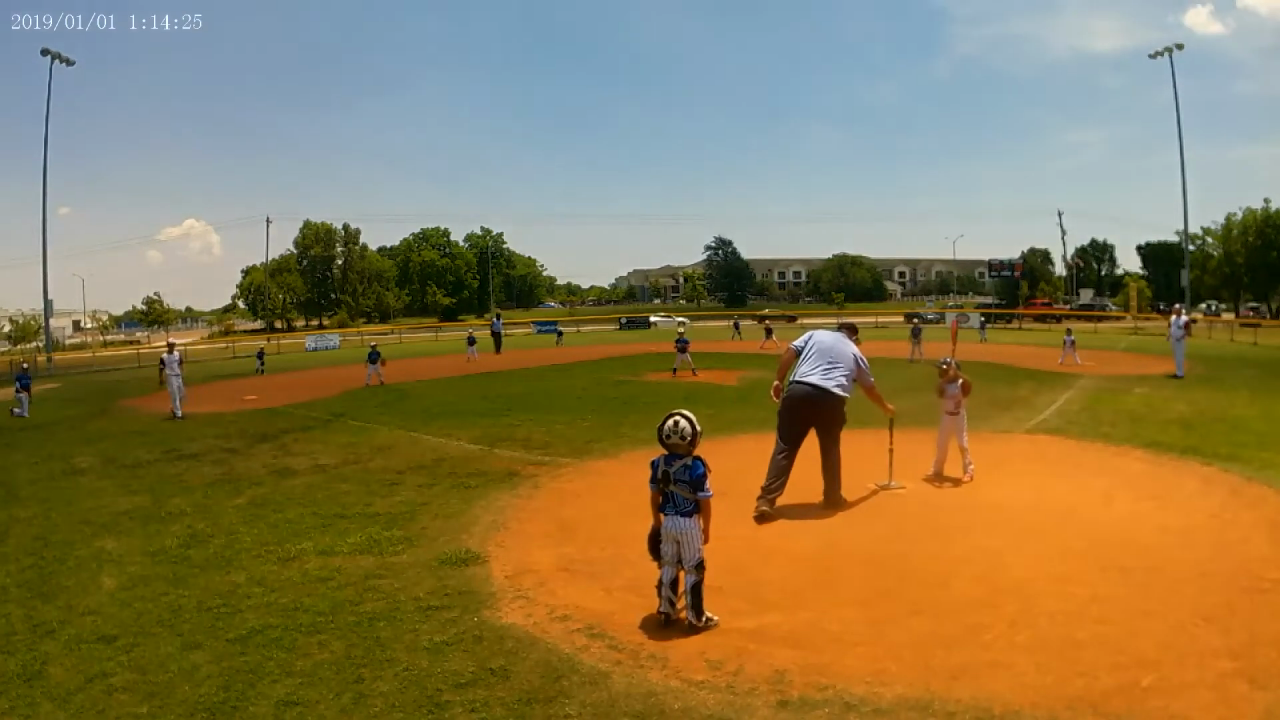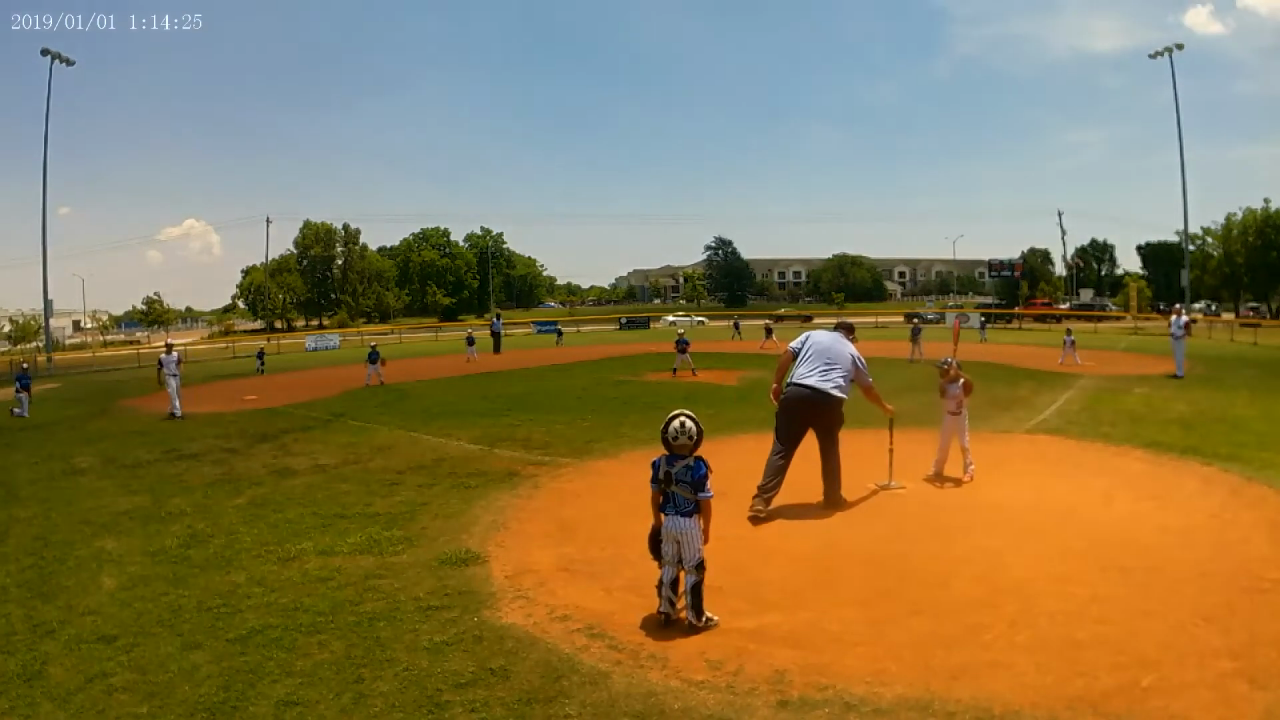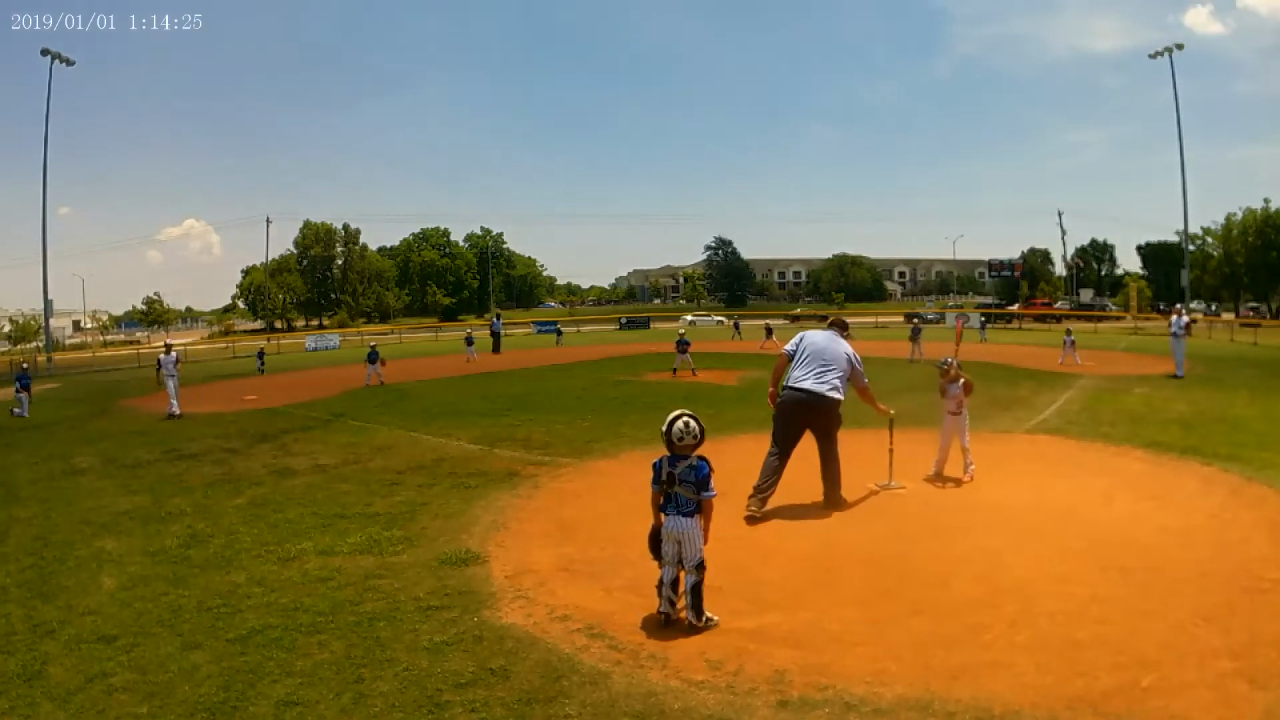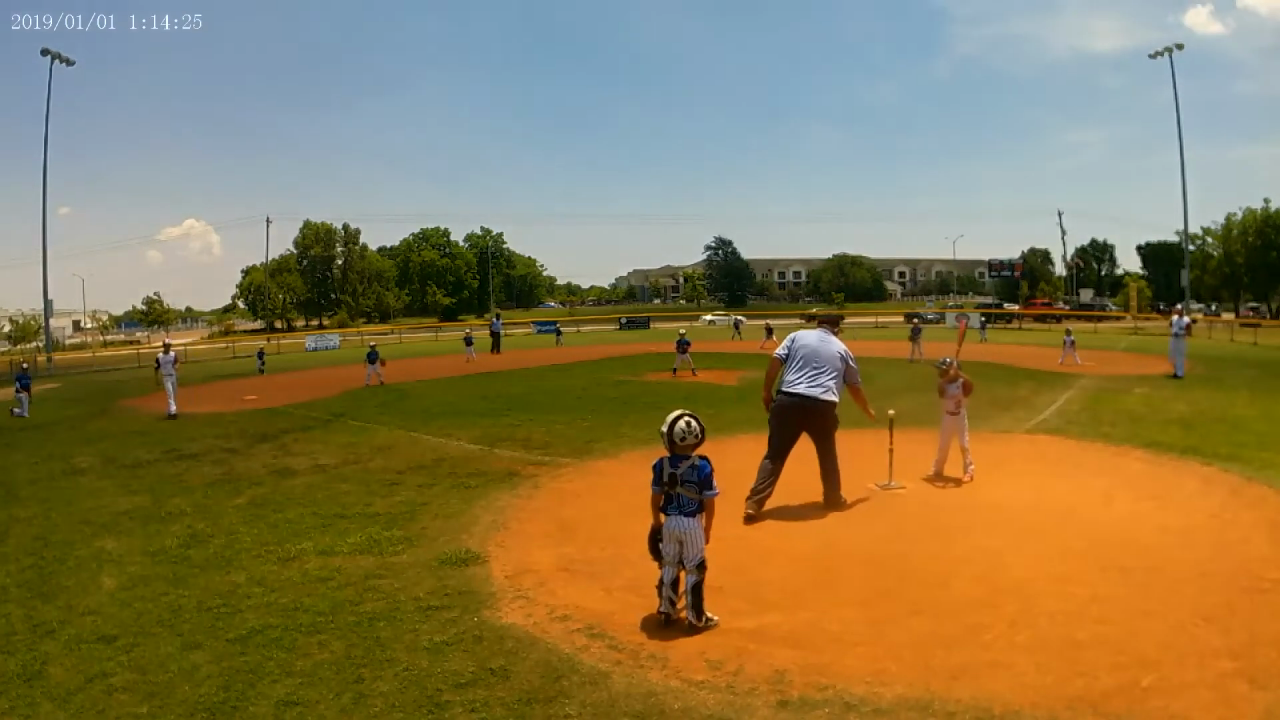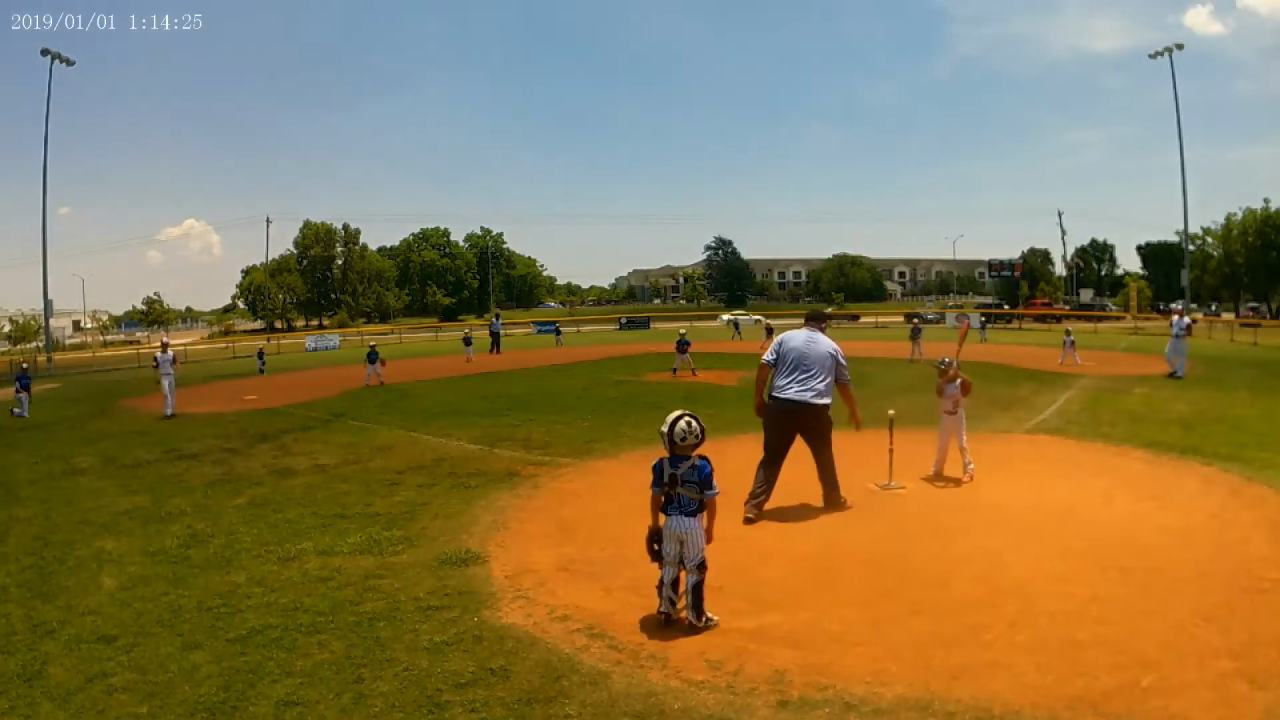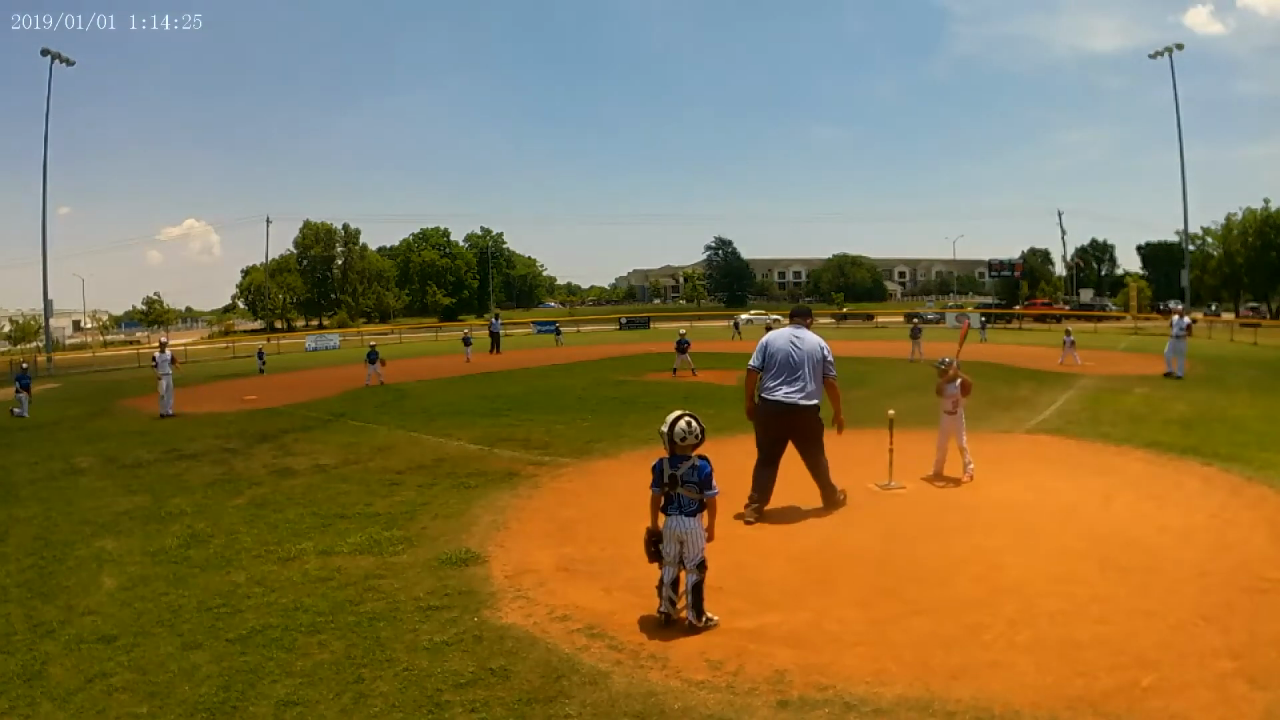
dt=0.1s
person 1, frame 1
left shoulder: (658, 464)
right shoulder: (697, 467)
left elbow: (654, 498)
right elbow: (704, 503)
left wrist: (657, 522)
right wrist: (707, 528)
left hip: (668, 522)
right hip: (689, 524)
left knee: (668, 567)
right knee: (693, 570)
left ankle: (666, 611)
right ankle: (696, 617)
person 1, frame 2
left shoulder: (659, 464)
right shoulder: (698, 467)
left elbow: (655, 497)
right elbow: (705, 503)
left wrist: (657, 522)
right wrist: (707, 529)
left hip: (668, 522)
right hip: (690, 524)
left knee: (668, 567)
right knee: (694, 570)
left ankle: (666, 611)
right ankle: (696, 617)
person 1, frame 3
left shoulder: (661, 464)
right shoulder: (701, 467)
left elbow: (655, 497)
right elbow: (707, 504)
left wrist: (657, 521)
right wrist: (706, 529)
left hip: (669, 522)
right hip: (691, 523)
left knee: (668, 567)
right knee: (694, 570)
left ankle: (666, 611)
right ankle: (696, 617)
person 1, frame 4
left shoulder: (661, 465)
right shoulder: (702, 466)
left elbow: (655, 498)
right elbow: (709, 502)
left wrist: (656, 522)
right wrist: (707, 529)
left hip: (670, 522)
right hip: (692, 523)
left knee: (669, 567)
right knee: (695, 570)
left ankle: (666, 611)
right ankle: (696, 617)
person 1, frame 5
left shoulder: (661, 466)
right shoulder: (703, 466)
left elbow: (655, 499)
right elbow: (711, 502)
left wrist: (654, 524)
right wrist: (709, 528)
left hip: (670, 523)
right hip: (693, 524)
left knee: (669, 567)
right knee: (695, 570)
left ankle: (666, 611)
right ankle: (696, 617)
person 1, frame 6
left shoulder: (661, 466)
right shoulder: (702, 466)
left elbow: (655, 499)
right elbow: (711, 501)
left wrist: (654, 525)
right wrist: (710, 527)
left hip: (670, 523)
right hip: (693, 524)
left knee: (669, 567)
right knee: (695, 570)
left ankle: (666, 611)
right ankle: (696, 617)
person 2, frame 1
left shoulder: (816, 334)
right shoulder: (855, 352)
left elbow: (790, 352)
right elbow: (869, 388)
left wrist: (778, 381)
right wrist: (885, 406)
left hip: (799, 392)
right hip: (831, 400)
left knee: (785, 448)
right knee: (830, 448)
left ankle: (766, 501)
right ankle: (833, 498)
person 2, frame 2
left shoulder: (812, 335)
right shoulder: (852, 352)
left elbow: (788, 353)
right elbow: (867, 387)
left wrist: (777, 383)
right wrist: (884, 407)
left hip: (796, 394)
right hip: (828, 400)
left knee: (782, 448)
right knee: (829, 449)
left ankle: (762, 500)
right ankle: (833, 497)
person 2, frame 3
left shoulder: (806, 335)
right shoulder: (848, 350)
left elbow: (784, 357)
right elbow: (862, 387)
left wrist: (774, 386)
right wrist: (878, 407)
left hip: (794, 397)
right hip: (826, 403)
left knee: (779, 450)
right knee: (829, 451)
left ankle: (757, 501)
right ankle: (834, 498)
person 2, frame 4
left shoulder: (797, 336)
right shoulder: (841, 348)
left elbow: (776, 361)
right elbow: (854, 387)
left wrist: (767, 392)
right wrist: (867, 410)
left hip: (788, 401)
right hip: (821, 406)
left knee: (775, 454)
right knee: (827, 452)
left ankle: (754, 503)
right ankle: (833, 498)
person 2, frame 5
left shoulder: (785, 337)
right shoulder: (832, 347)
left elbow: (764, 368)
right elbow: (843, 385)
left wrist: (759, 398)
right wrist: (854, 413)
left hip: (780, 405)
right hip: (815, 409)
left knee: (772, 457)
right knee: (824, 455)
left ankle: (754, 506)
right ankle: (833, 499)
person 2, frame 6
left shoulder: (771, 337)
right shoulder: (819, 343)
left elbow: (752, 372)
right elbow: (830, 382)
left wrist: (749, 402)
right wrist: (838, 412)
left hip: (770, 407)
right hip: (804, 409)
left knee: (766, 459)
right knee: (815, 456)
left ankle: (754, 508)
right ankle: (832, 498)
